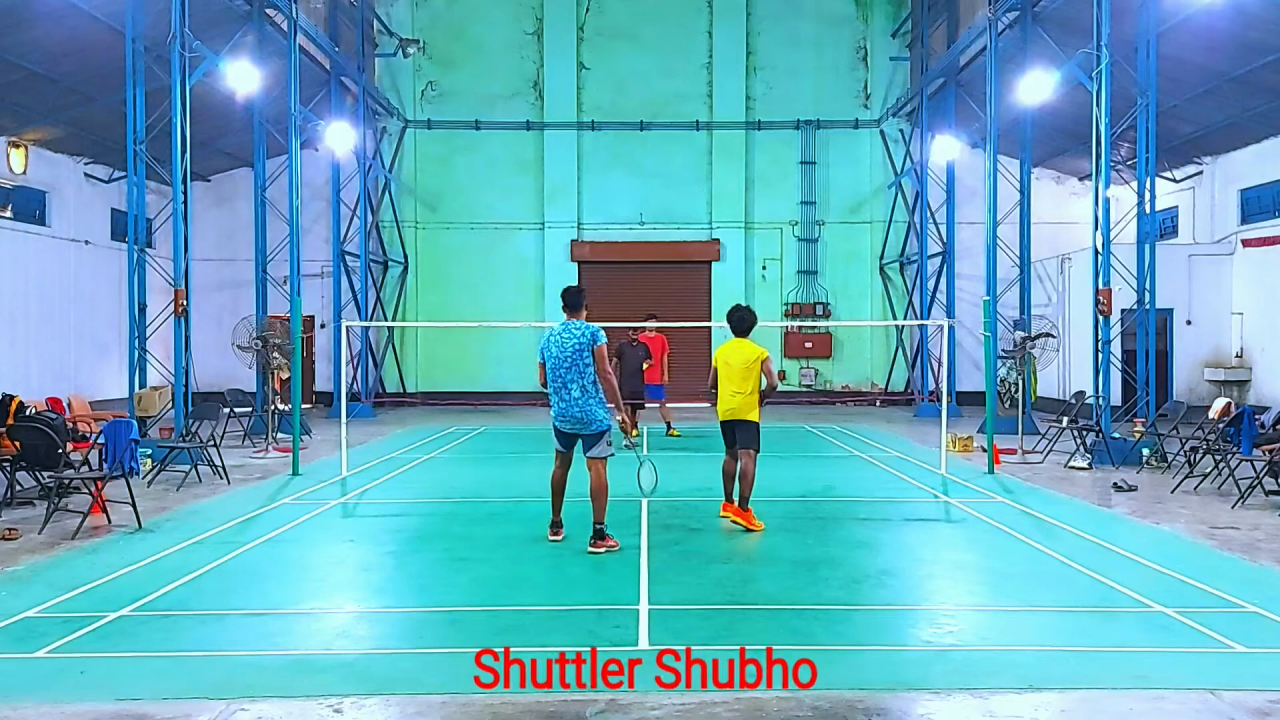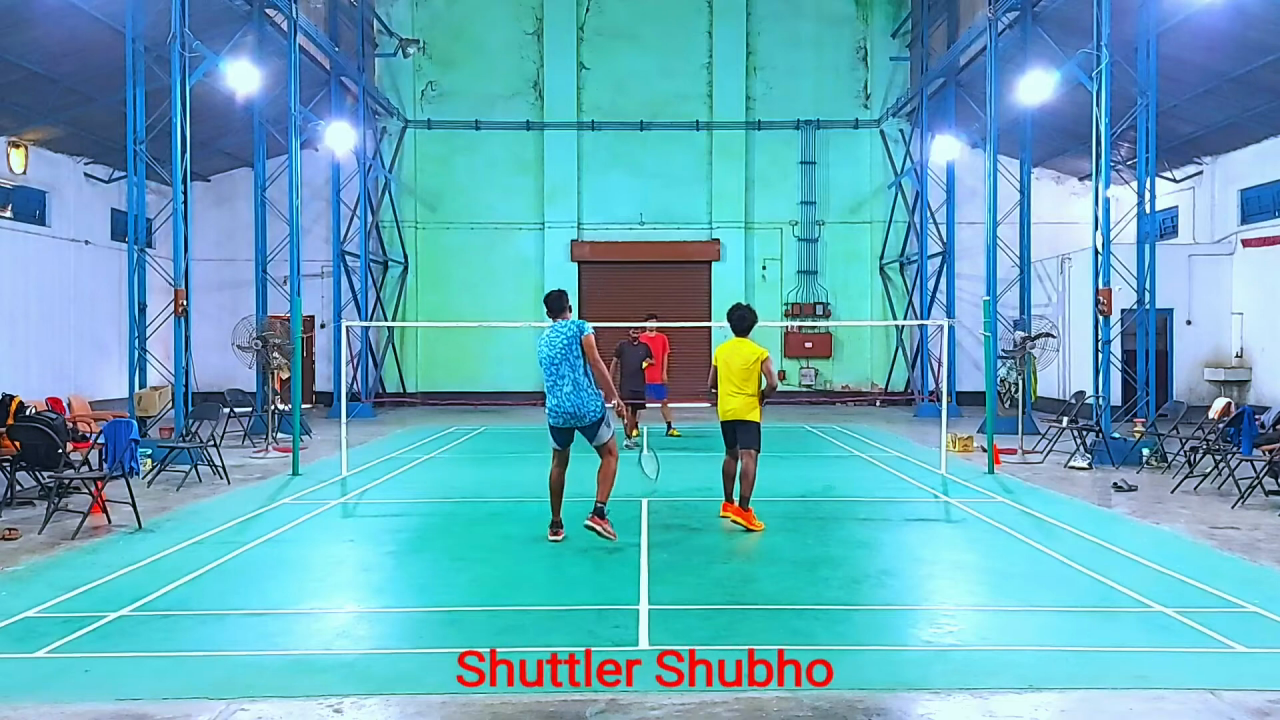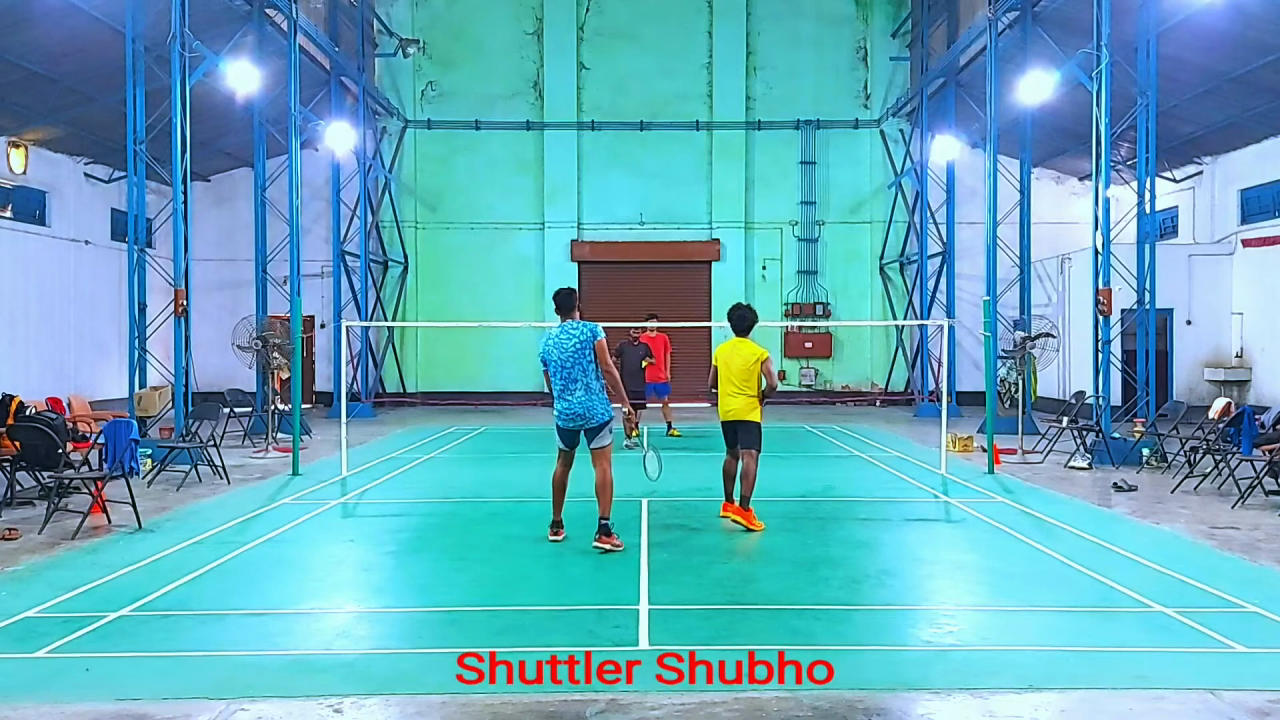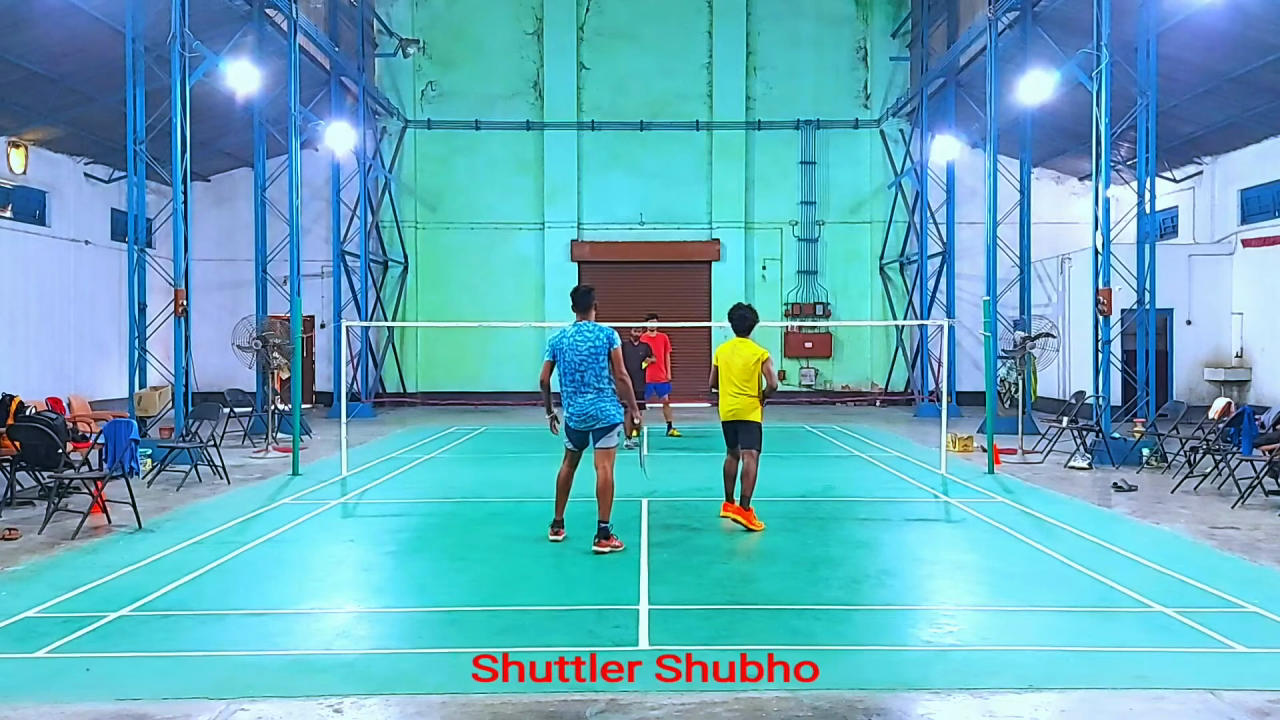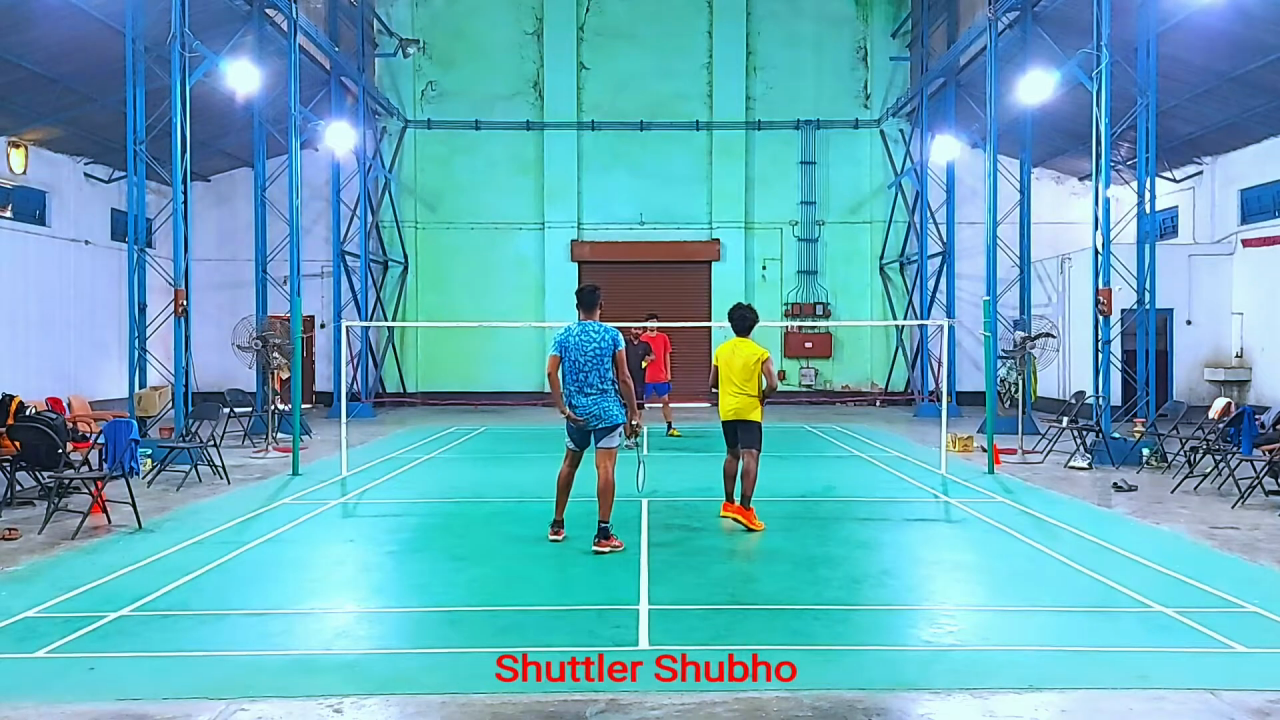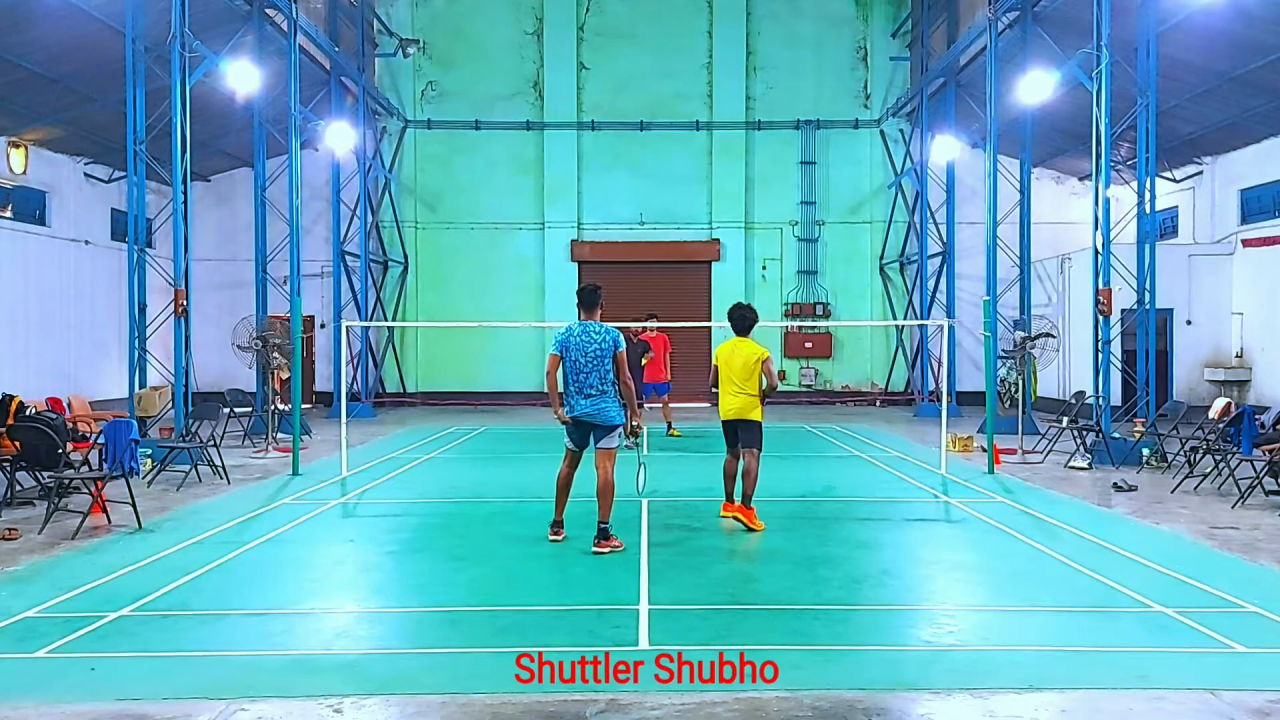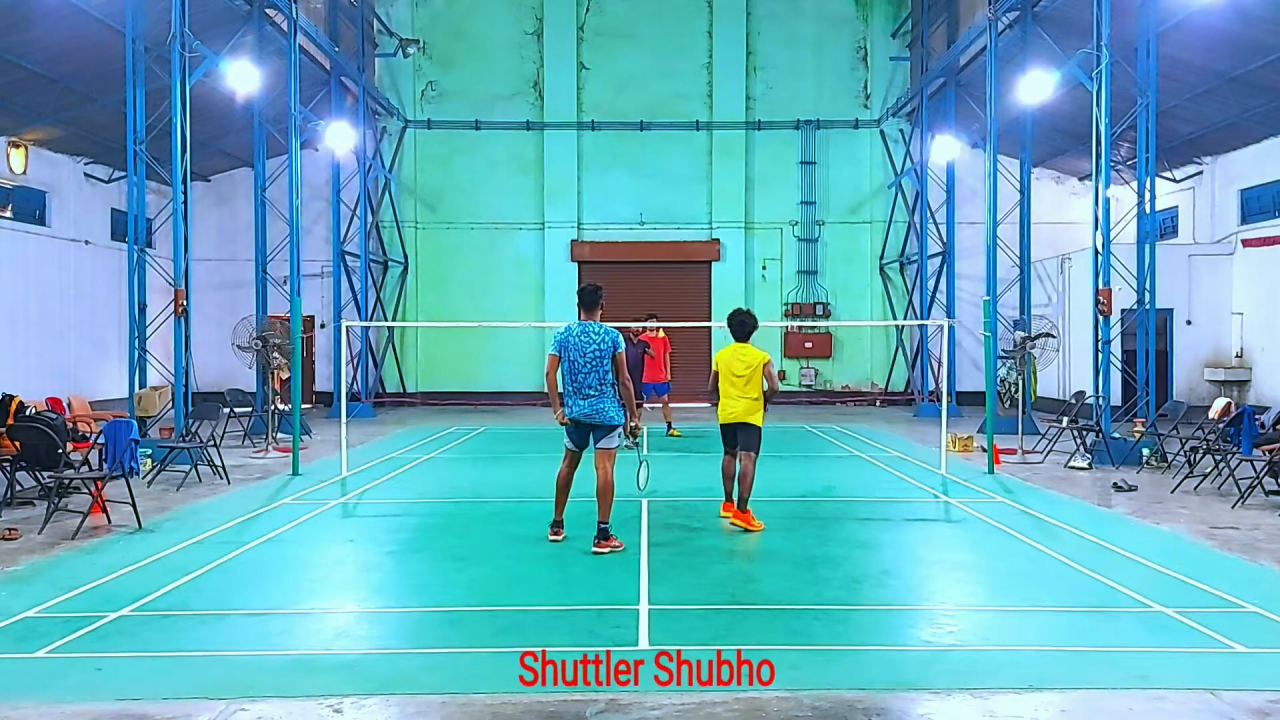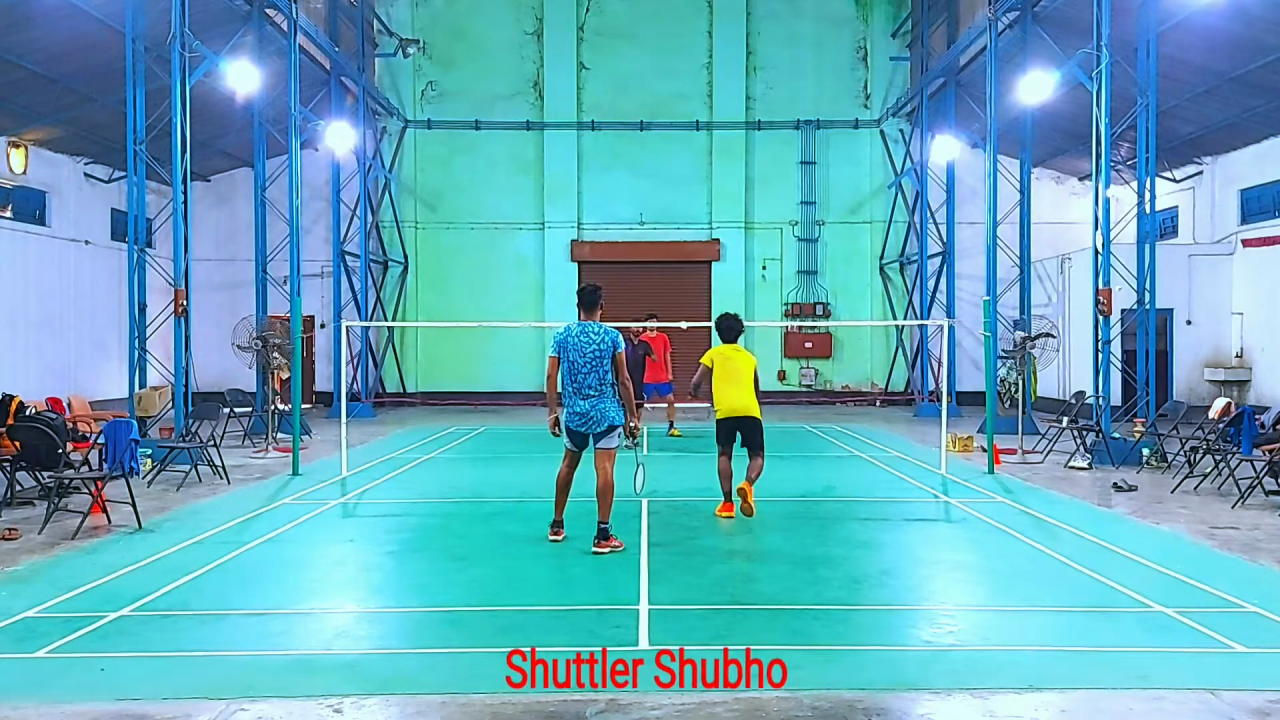
dt=0.3s
person 1, frame 1
left shoulder: (548, 337)
right shoulder: (593, 333)
left elbow: (543, 381)
right elbow: (605, 373)
right wrist: (620, 410)
left hip: (561, 413)
right hip: (593, 413)
left knee: (561, 465)
right knee: (597, 470)
left ankle: (556, 525)
right ankle: (599, 535)
person 1, frame 2
left shoulder: (542, 341)
right shoulder: (580, 327)
right elbow: (595, 362)
right wrist: (614, 396)
left hip: (556, 410)
right hip: (588, 406)
left knee: (559, 464)
right knee: (610, 455)
left ankle: (555, 525)
right ankle: (598, 512)
person 1, frame 3
left shoulder: (546, 342)
right shoulder: (592, 330)
right elbow: (608, 368)
right wrist: (625, 403)
left hip: (564, 412)
right hip: (596, 409)
left knee: (562, 465)
right knee: (603, 467)
left ankle: (556, 526)
right ankle: (604, 531)
person 1, frame 4
left shoulder: (558, 339)
right shoulder: (608, 335)
left elbow: (544, 380)
right elbow: (621, 376)
left wrist: (550, 412)
right wrist: (634, 409)
left hip: (574, 413)
right hip: (606, 411)
left knee: (568, 465)
right knee: (604, 469)
left ankle: (557, 525)
right ankle: (603, 535)
person 1, frame 5
left shoulder: (563, 336)
right shoulder: (612, 335)
left elbow: (552, 373)
right elbow: (624, 378)
left wrist: (563, 409)
right wrist: (633, 413)
left hip: (577, 412)
right hip: (608, 411)
left knee: (569, 465)
right knee: (605, 469)
left ankle: (557, 524)
right ankle: (603, 535)
person 1, frame 6
left shoulder: (564, 335)
right shoulder: (613, 336)
left elbow: (551, 372)
right elbow: (625, 379)
left wrist: (557, 408)
right wrist: (633, 414)
left hip: (575, 413)
right hip: (608, 412)
left knee: (568, 465)
right knee: (605, 469)
left ankle: (557, 525)
right ankle: (602, 535)
person 1, frame 7
left shoulder: (563, 335)
right shoulder: (613, 336)
left elbow: (550, 373)
right elbow: (624, 380)
left wrist: (558, 410)
right wrist: (633, 415)
left hip: (574, 413)
right hip: (607, 412)
left knee: (568, 465)
right knee: (604, 470)
left ankle: (557, 525)
right ankle: (602, 535)
person 1, frame 8
left shoulder: (562, 335)
right shoulder: (612, 336)
left elbow: (551, 376)
right elbow: (623, 380)
left wrist: (553, 413)
right wrist: (632, 416)
left hip: (574, 414)
right hip: (607, 413)
left knee: (568, 465)
right knee: (604, 470)
left ankle: (557, 525)
right ankle: (602, 535)
person 2, frame 1
left shoulder: (720, 351)
right shoulder: (759, 353)
left elbow: (711, 385)
right elbow: (772, 383)
right wrist: (762, 397)
left hip: (725, 411)
right hip: (747, 411)
left knee: (731, 455)
right knee: (748, 457)
left ankle: (728, 504)
right ankle: (742, 510)
person 2, frame 2
left shoulder: (720, 351)
right shoulder: (759, 353)
left elbow: (712, 384)
right elbow: (772, 384)
right wrist: (762, 397)
left hip: (725, 411)
right hip: (748, 411)
left knee: (731, 455)
right knee: (749, 457)
left ankle: (728, 504)
right ankle: (743, 510)
person 2, frame 3
left shoulder: (720, 350)
right shoulder: (759, 353)
left elbow: (712, 384)
right elbow: (772, 384)
right wrist: (762, 397)
left hip: (727, 411)
right hip: (749, 411)
left knee: (732, 455)
right knee: (750, 457)
left ankle: (729, 504)
right ankle: (744, 510)
person 2, frame 4
left shoulder: (721, 350)
right shoulder: (760, 353)
left elbow: (713, 383)
right elbow: (772, 385)
right wrist: (762, 397)
left hip: (727, 411)
right hip: (749, 412)
left knee: (732, 454)
right knee: (750, 457)
left ankle: (729, 504)
right ankle: (744, 509)
person 2, frame 5
left shoulder: (721, 350)
right shoulder: (760, 353)
left elbow: (713, 383)
right elbow: (772, 385)
right wrist: (762, 397)
left hip: (727, 411)
right hip: (749, 411)
left knee: (732, 454)
right knee: (750, 457)
left ankle: (729, 503)
right ankle: (744, 509)
person 2, frame 6
left shoulder: (721, 350)
right shoulder: (760, 352)
left elbow: (713, 382)
right elbow: (773, 384)
right wrist: (762, 396)
left hip: (727, 411)
right hip: (749, 411)
left knee: (732, 454)
right knee: (751, 456)
left ankle: (729, 504)
right ankle: (746, 508)
person 2, frame 7
left shoulder: (721, 355)
right shoulder: (762, 357)
left elbow: (712, 388)
right elbow: (773, 388)
right wrist: (762, 400)
left hip: (726, 415)
right hip: (749, 415)
left knee: (730, 455)
right knee: (748, 460)
left ankle: (729, 503)
right ankle: (741, 510)
person 2, frame 8
left shoulder: (713, 354)
right shoulder: (750, 358)
left elbow: (696, 382)
left wrist: (694, 393)
left hip: (725, 411)
right hip: (751, 412)
left knee: (725, 456)
right knee: (757, 457)
left ankle: (727, 503)
right ankle: (747, 486)
